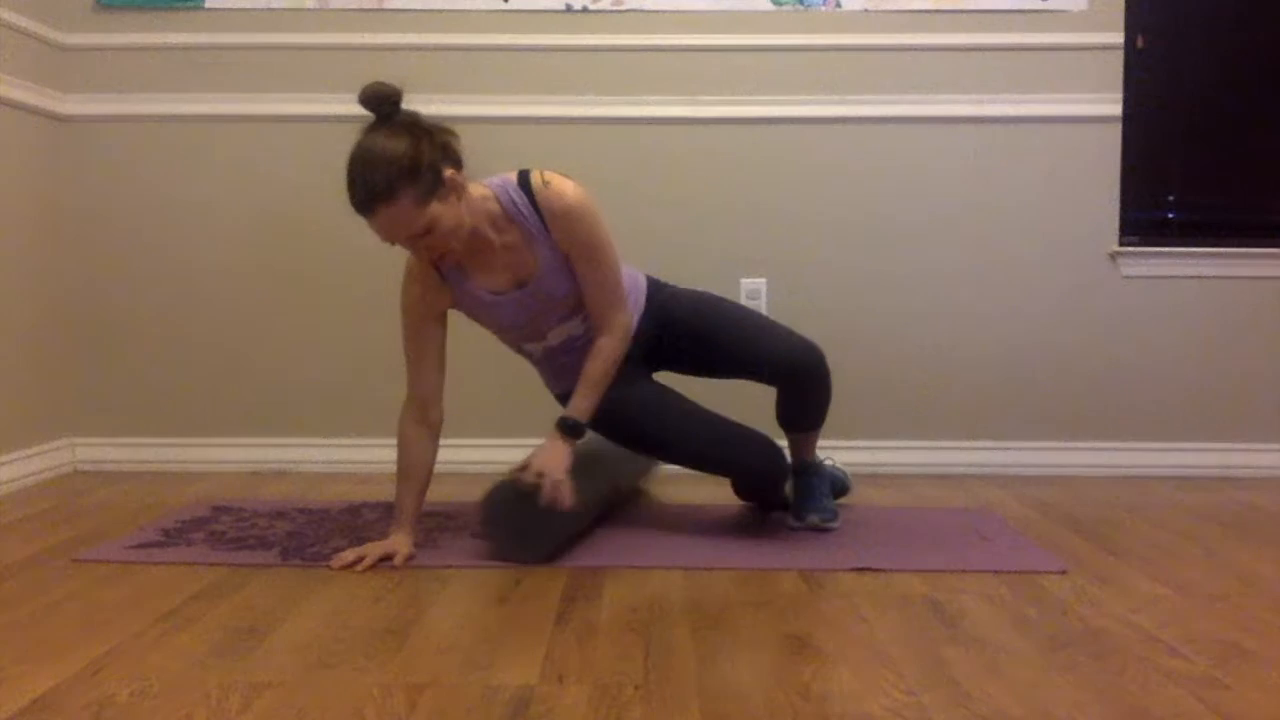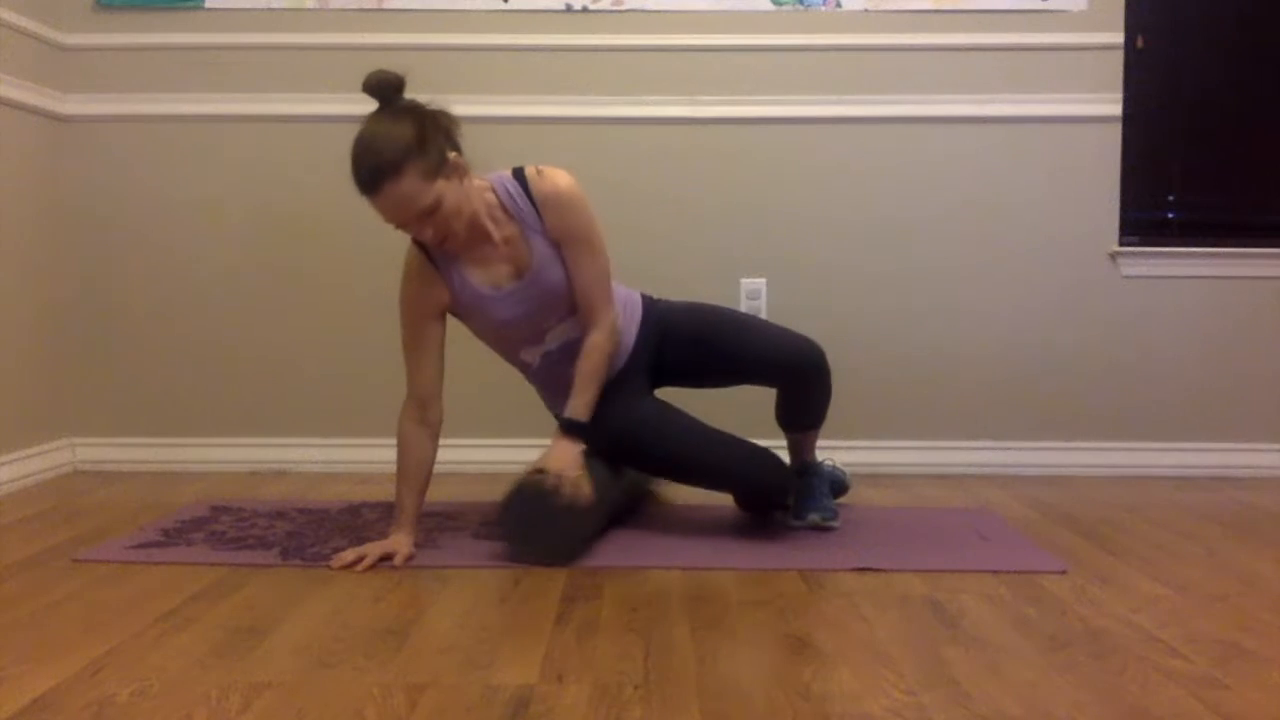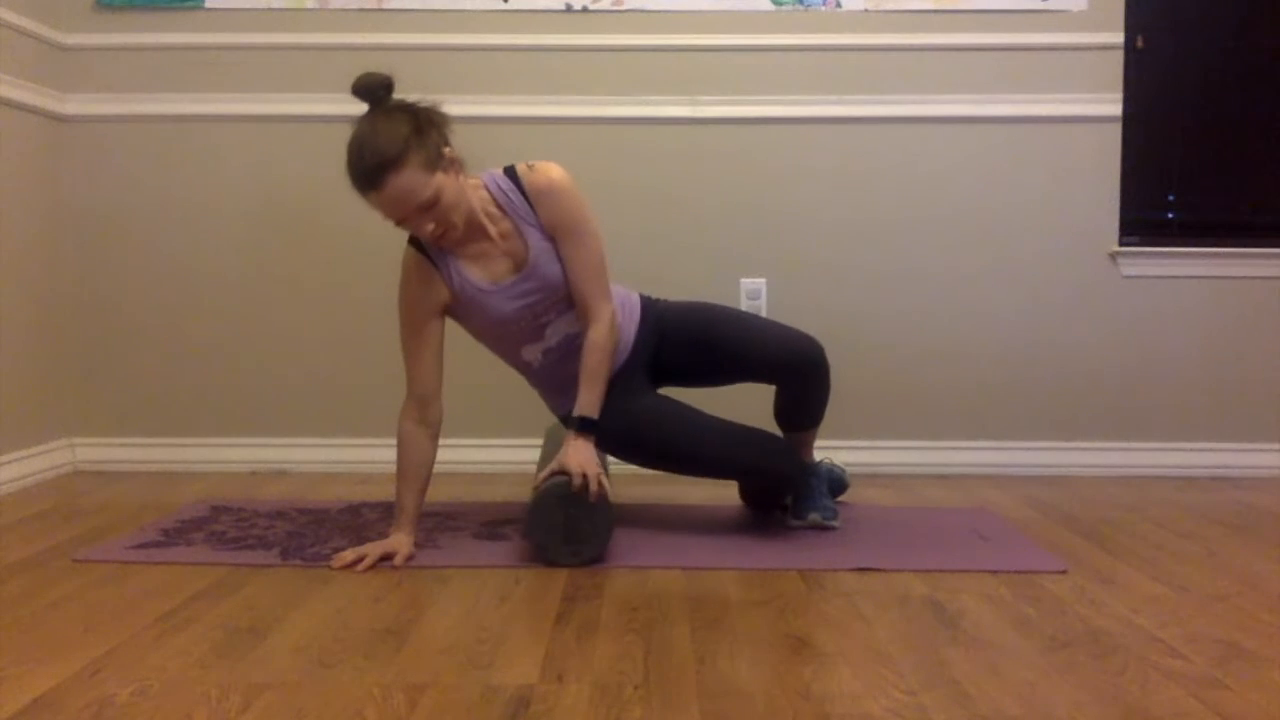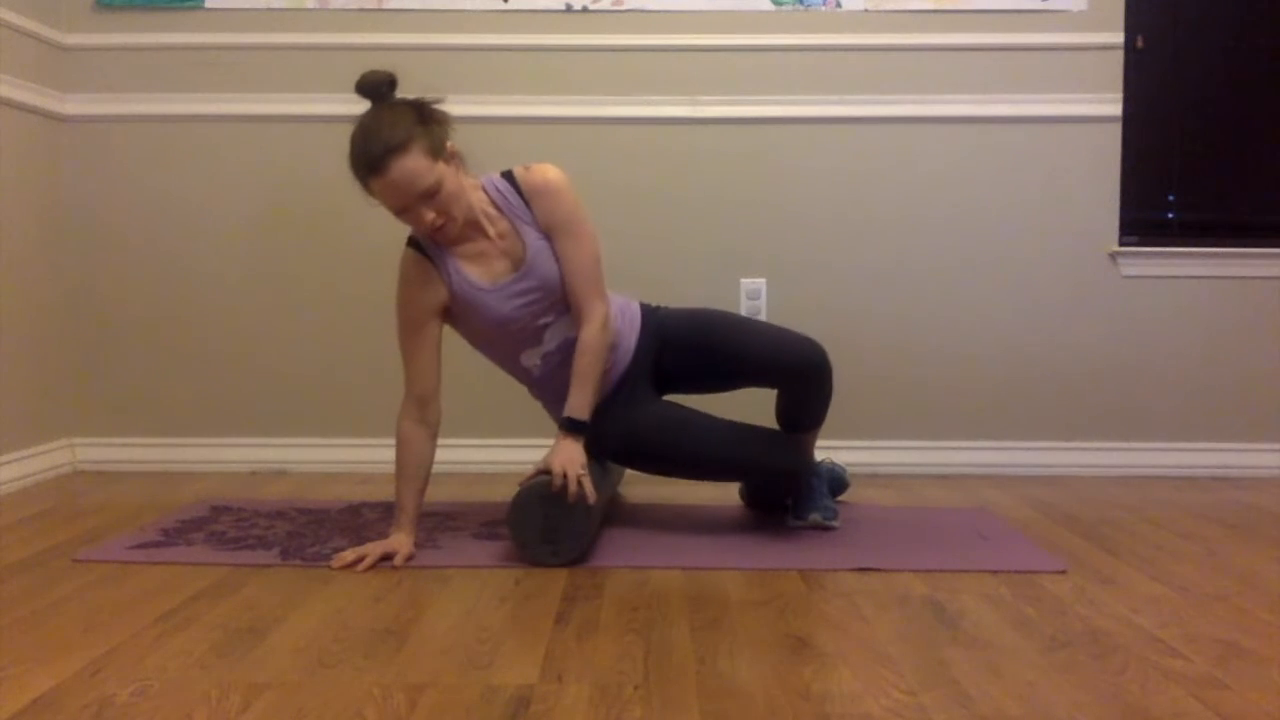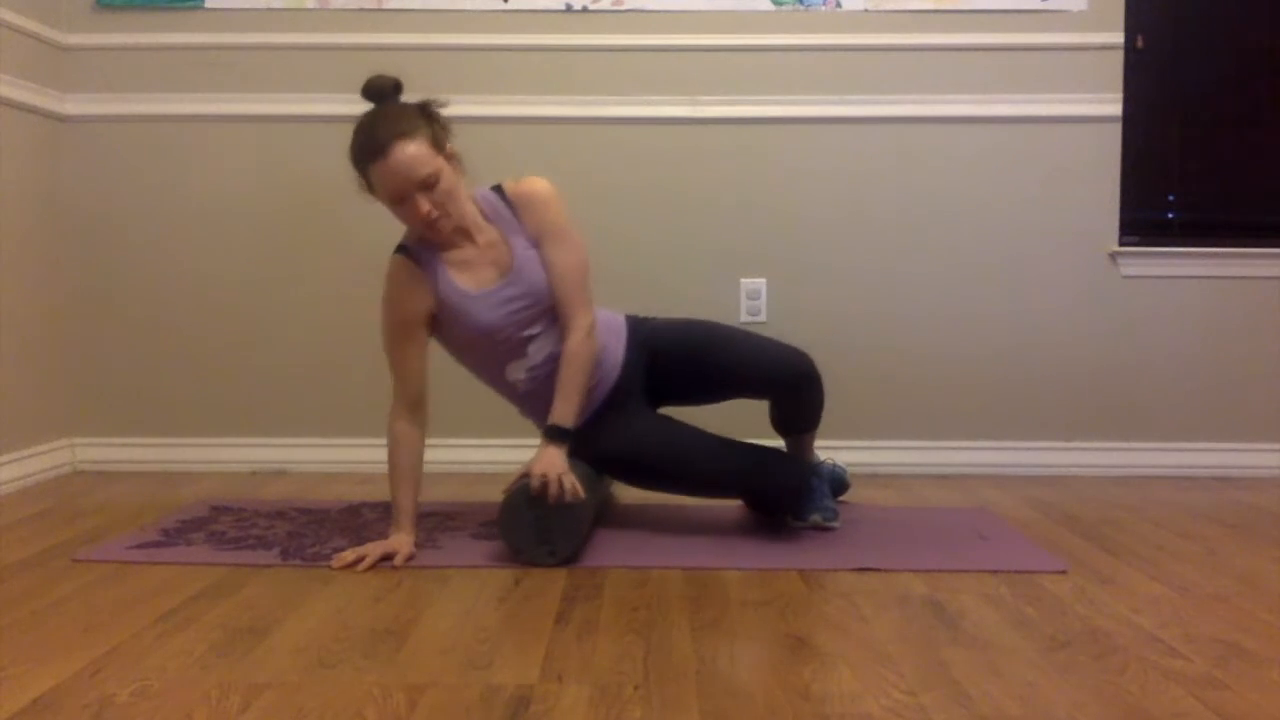
dt=0.3s
person 1, frame 1
left shoulder: (558, 203)
right shoulder: (428, 277)
left elbow: (615, 327)
right elbow: (422, 409)
left wrist: (562, 435)
right wrist: (403, 528)
left hip: (646, 314)
right hip: (583, 375)
left knee: (803, 365)
right knee: (760, 465)
left ankle: (808, 468)
right ankle: (780, 491)
person 1, frame 2
left shoulder: (551, 193)
right shoulder: (427, 273)
left elbow: (602, 325)
right elbow: (422, 409)
left wrist: (570, 437)
right wrist: (403, 529)
left hip: (642, 328)
right hip: (590, 390)
left knee: (803, 360)
right knee: (763, 477)
left ankle: (807, 470)
right ankle: (782, 489)
person 1, frame 3
left shoulder: (544, 187)
right shoulder: (425, 271)
left elbow: (601, 315)
right elbow: (422, 408)
left wrist: (582, 435)
right wrist: (403, 528)
left hip: (641, 327)
right hip: (593, 391)
left knee: (802, 358)
right knee: (773, 466)
left ankle: (806, 468)
right ankle: (789, 483)
person 1, frame 4
left shoulder: (541, 188)
right shoulder: (423, 273)
left elbow: (595, 315)
right elbow: (420, 409)
left wrist: (570, 434)
right wrist: (403, 528)
left hip: (640, 336)
right hip: (606, 408)
left knee: (806, 361)
right knee: (780, 463)
left ankle: (805, 470)
right ankle: (780, 488)
person 1, frame 5
left shoulder: (530, 200)
right shoulder: (412, 278)
left elbow: (581, 325)
right elbow: (409, 411)
left wrist: (555, 441)
right wrist: (403, 527)
left hip: (630, 349)
right hip: (594, 422)
left knee: (794, 372)
right knee: (783, 482)
left ankle: (805, 466)
right ankle: (800, 487)
